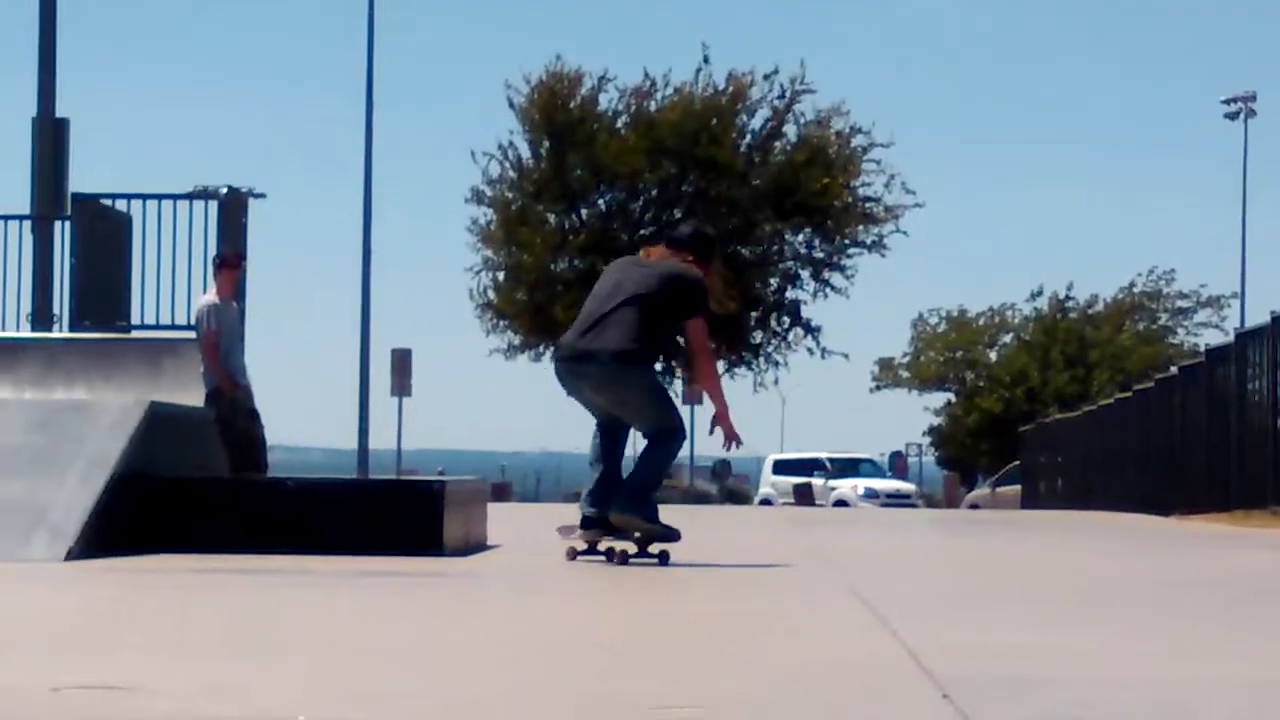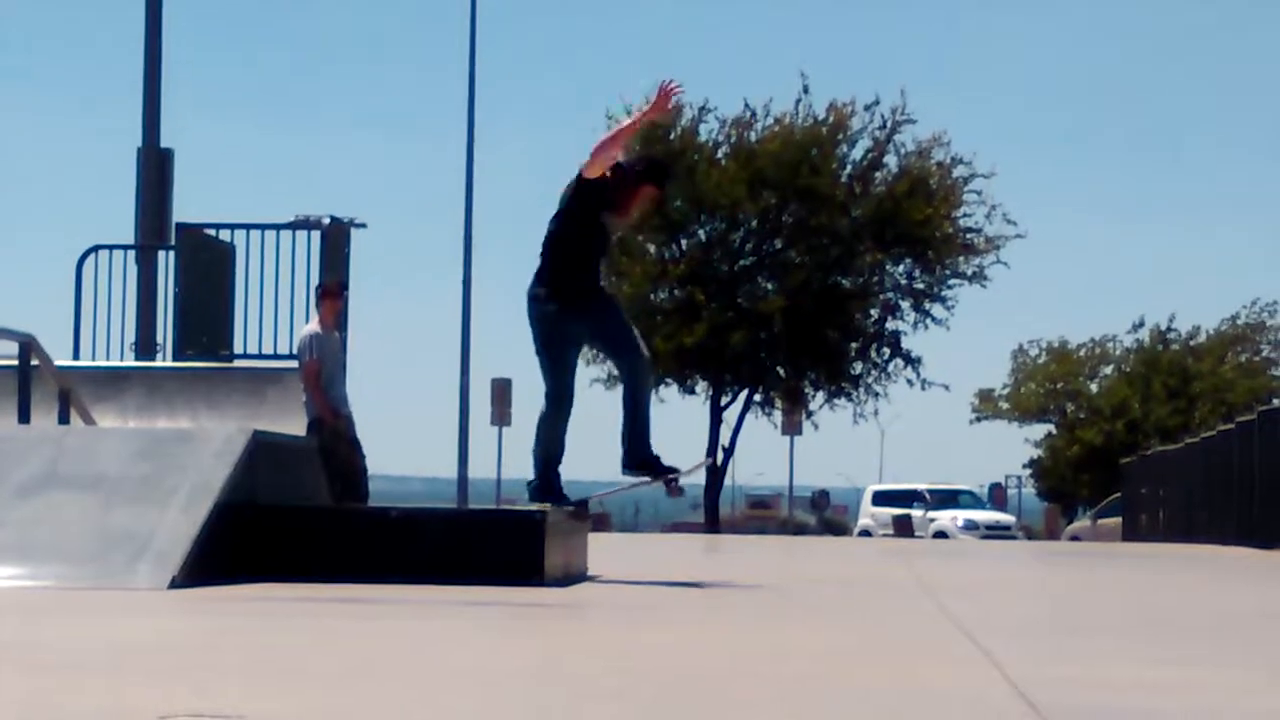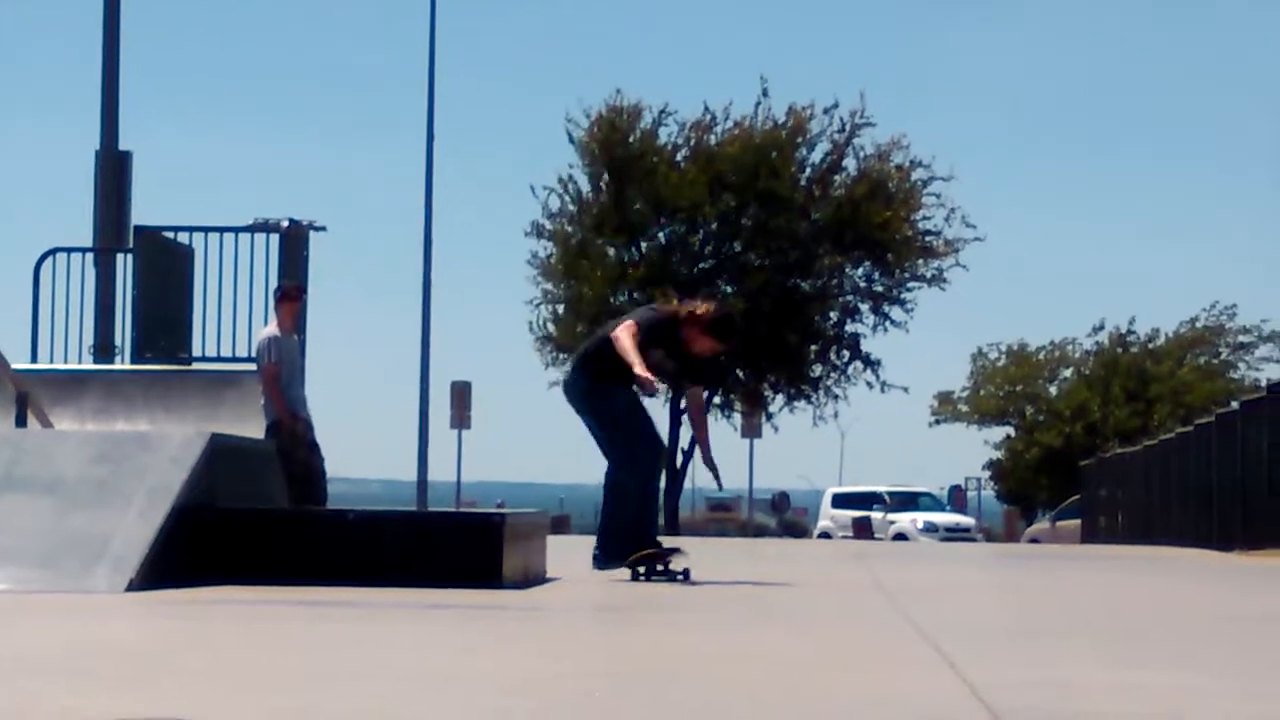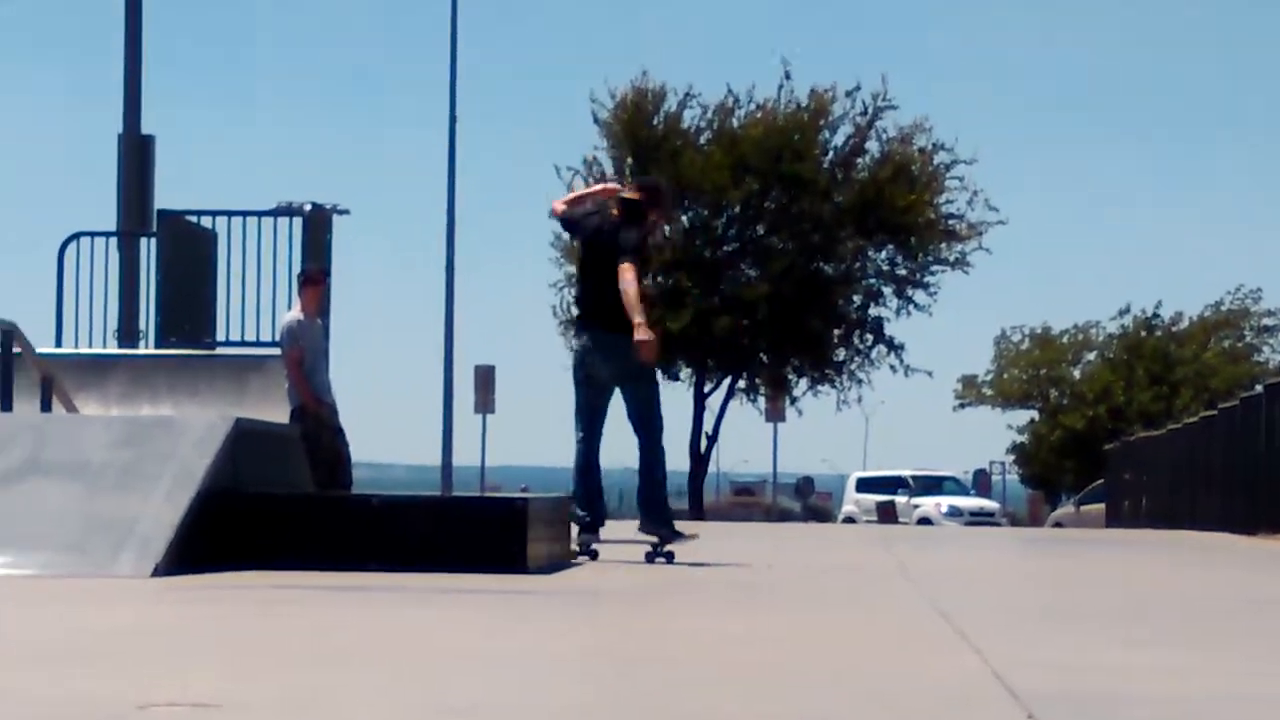
dt=1s
person 1, frame 1
left shoulder: (620, 266)
right shoulder: (688, 279)
right elbow: (701, 356)
right wrist: (723, 415)
left hip: (568, 364)
right hip: (620, 366)
left knee: (612, 423)
right knee: (668, 434)
left ankle: (596, 511)
right ankle: (632, 504)
person 1, frame 2
left shoulder: (612, 209)
right shoulder: (590, 192)
right elbow: (600, 155)
right wrist: (648, 116)
left hip: (588, 297)
right hip: (553, 306)
left knee: (639, 365)
right knee: (560, 399)
left ankle: (638, 458)
right ankle: (545, 484)
person 1, frame 3
left shoulder: (692, 357)
right shoulder: (659, 321)
left elbow: (696, 405)
right elbow: (622, 333)
left wrist: (706, 455)
right wrist: (640, 370)
left hip: (614, 383)
right hip: (587, 378)
left knee: (653, 451)
right knee: (624, 457)
left ankle: (642, 541)
right ankle: (606, 548)
person 1, frame 4
left shoulder: (592, 222)
right shoulder: (635, 235)
left elbow: (560, 207)
right elbow: (626, 277)
left wrist: (602, 190)
right wrist: (641, 323)
left hip: (588, 344)
right hip: (624, 346)
left knee: (587, 438)
right knee: (650, 437)
left ankle: (588, 520)
right ankle: (656, 519)
person 2, frame 1
left shoulder: (232, 305)
right shoulder: (209, 306)
right elbow: (209, 351)
left wrist: (242, 386)
right wrist: (229, 388)
left hip: (239, 389)
right hip: (222, 392)
left knee: (254, 445)
right knee: (230, 450)
person 2, frame 2
left shoulder: (335, 335)
right shoulder: (312, 335)
right elbow: (311, 381)
left wrist: (344, 416)
right wrist: (331, 419)
left hip: (341, 419)
right hip: (324, 421)
left knee: (356, 475)
right knee: (332, 479)
person 2, frame 3
left shoulder: (293, 338)
right shoulder: (270, 338)
right elbow: (269, 384)
left wrist: (303, 419)
right wrist: (289, 421)
left hip: (300, 421)
right hip: (283, 424)
left knee: (314, 477)
right knee: (292, 481)
person 2, frame 4
left shoulder: (318, 323)
right shoulder: (293, 323)
right elbow: (293, 368)
left wrist: (328, 402)
right wrist: (312, 404)
left hip: (324, 404)
right hip: (307, 408)
left knee: (339, 461)
right knee: (317, 465)
